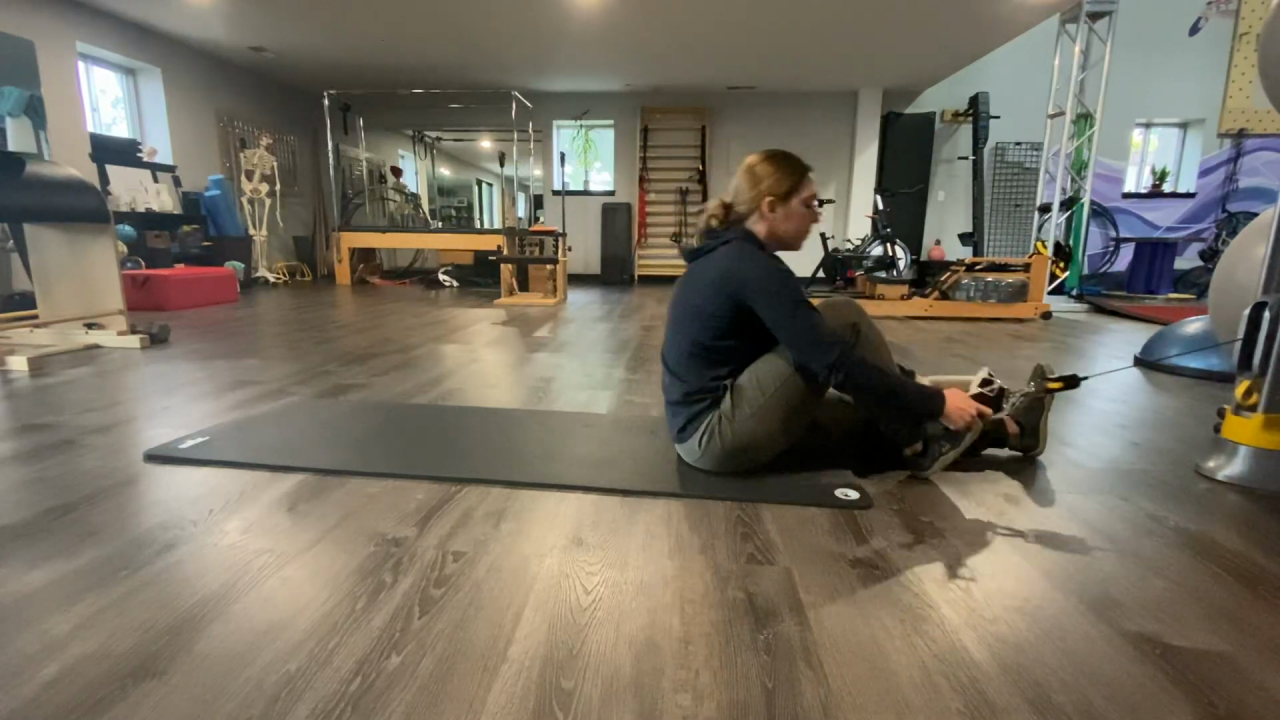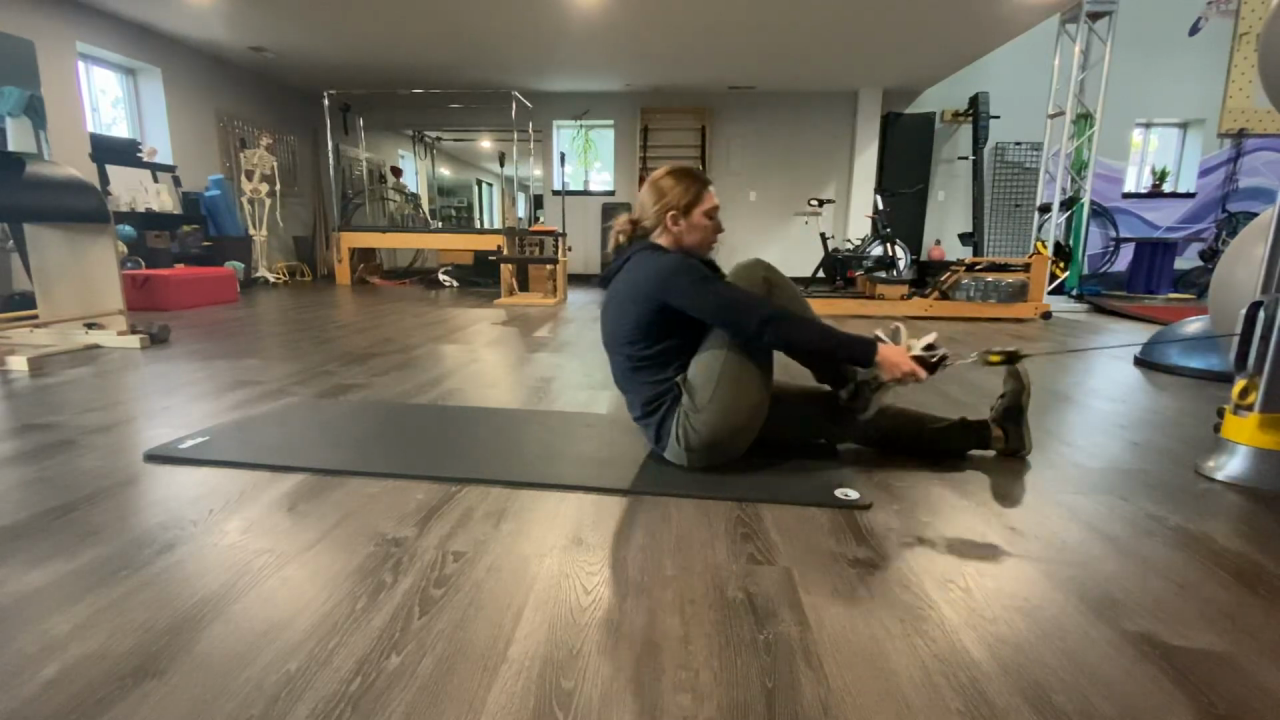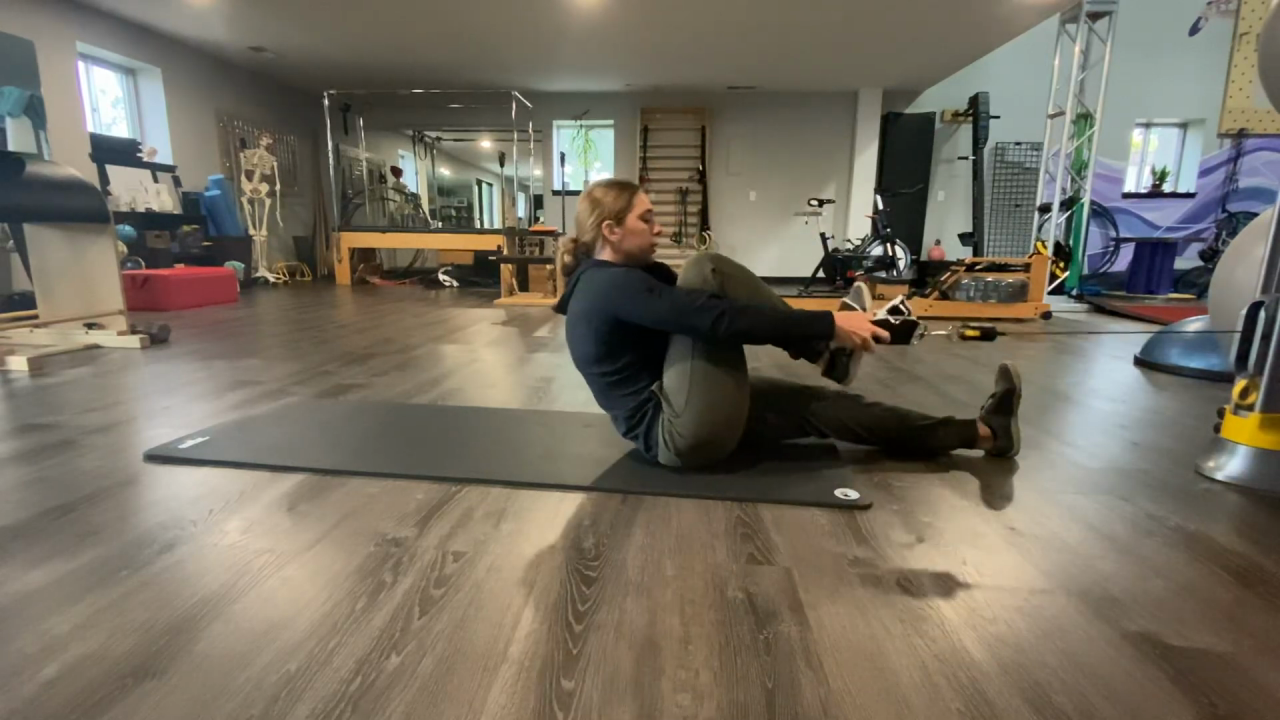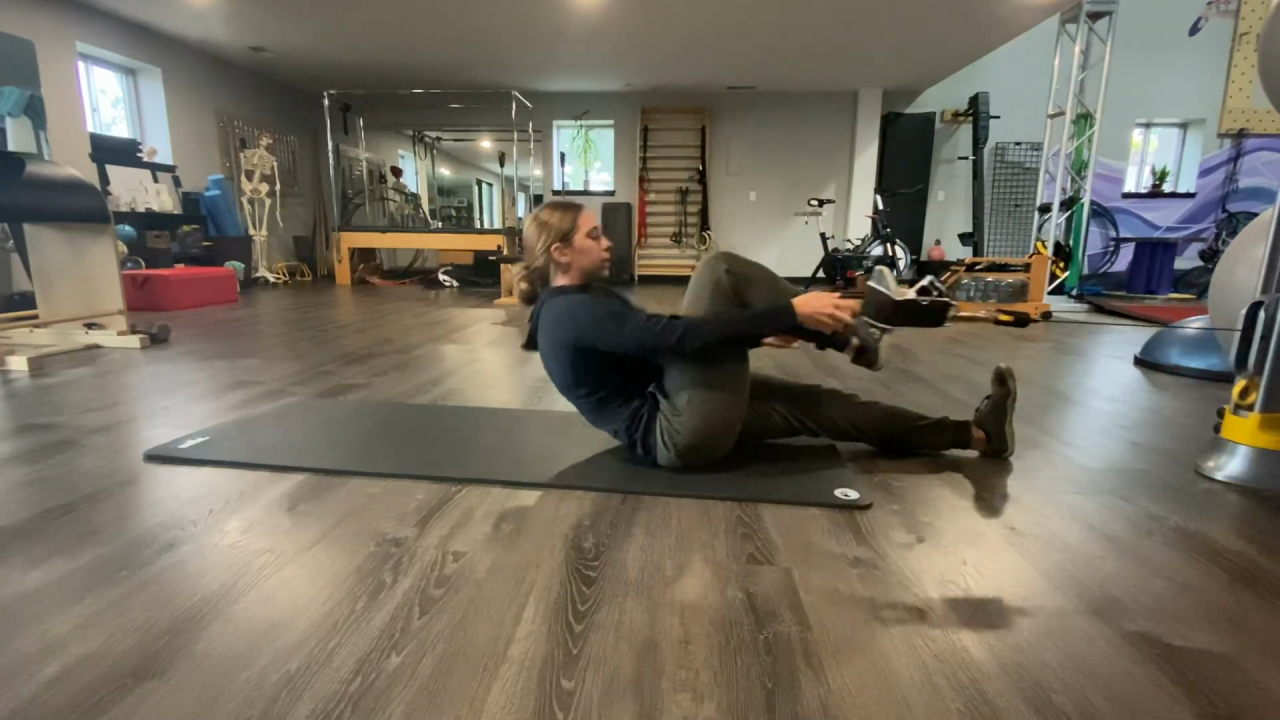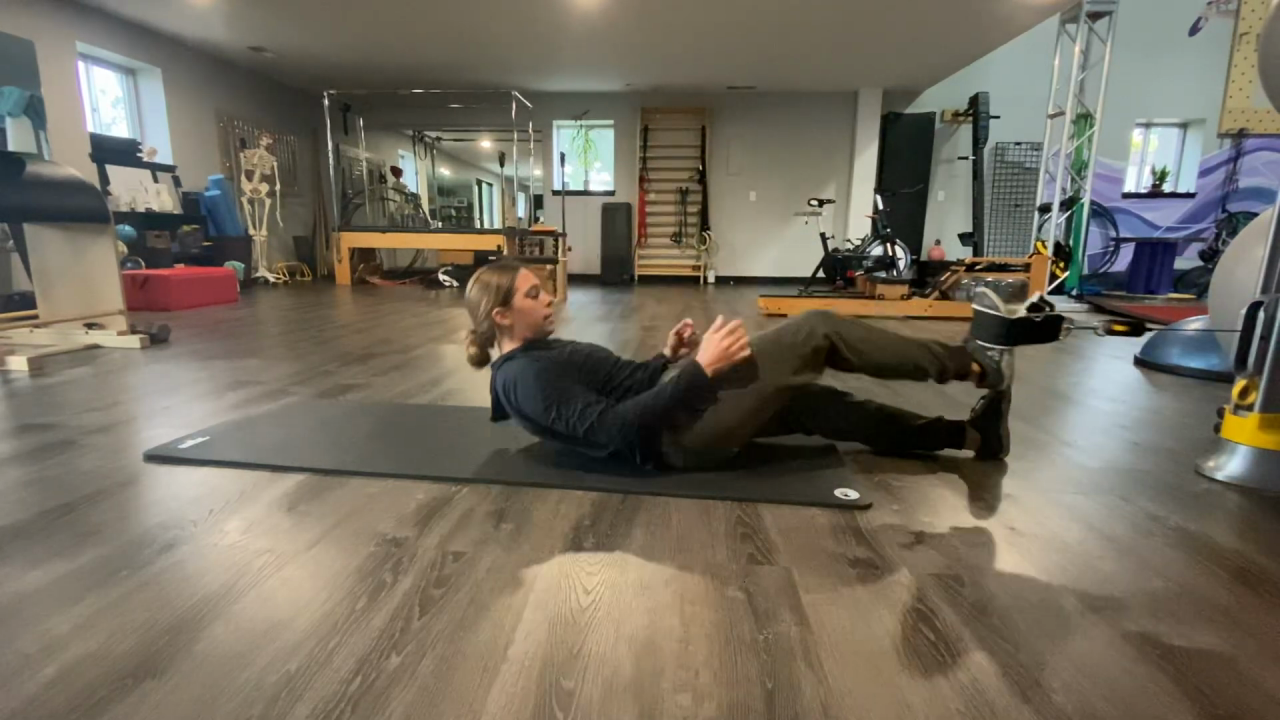
dt=0.5s
person 1, frame 1
left shoulder: (731, 256)
right shoulder: (753, 268)
left elbow: (812, 348)
right elbow: (834, 363)
left wrist: (908, 381)
right wrist: (934, 402)
left hip: (710, 423)
right hip: (716, 436)
left knee: (869, 414)
right knee: (841, 317)
left ankle: (1008, 431)
right ankle: (921, 445)
person 1, frame 2
left shoulder: (651, 266)
right shoulder: (668, 272)
left elbow: (746, 316)
right elbow: (768, 322)
right wrist: (872, 353)
left hip: (687, 420)
right hip: (694, 431)
left knee: (834, 408)
right knee: (756, 278)
left ankle: (990, 434)
right ankle: (853, 385)
person 1, frame 3
left shoulder: (619, 277)
right shoulder: (615, 287)
left elbow: (696, 309)
right elbow: (718, 318)
right wrist: (826, 326)
left hip: (682, 419)
right hip: (684, 435)
left knee: (821, 403)
right knee: (707, 271)
left ankle: (980, 432)
right ankle: (822, 354)
person 1, frame 4
left shoulder: (579, 302)
right shoulder: (575, 313)
left elbow: (659, 340)
right elbow: (679, 335)
left wrist: (758, 332)
right wrist: (790, 314)
left hip: (674, 415)
right hip: (681, 436)
left knee: (812, 404)
right knee: (719, 270)
left ankle: (973, 434)
right ankle: (846, 337)
person 1, frame 5
left shoulder: (537, 356)
right shoulder: (529, 379)
right elbow: (619, 429)
left wrist: (668, 357)
right wrist: (701, 369)
left hip: (679, 405)
right hip: (682, 434)
left knee: (814, 403)
right knee: (818, 332)
left ankle: (967, 433)
right ankle: (972, 365)
